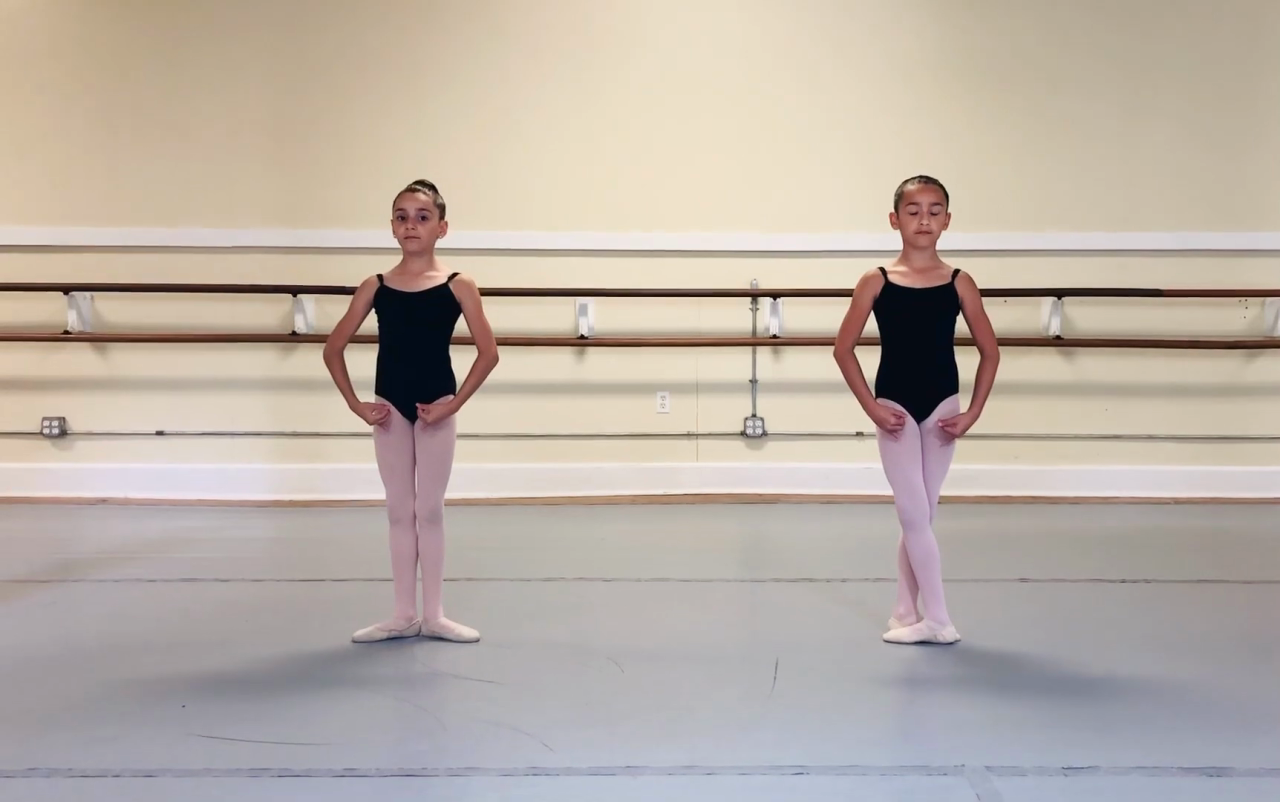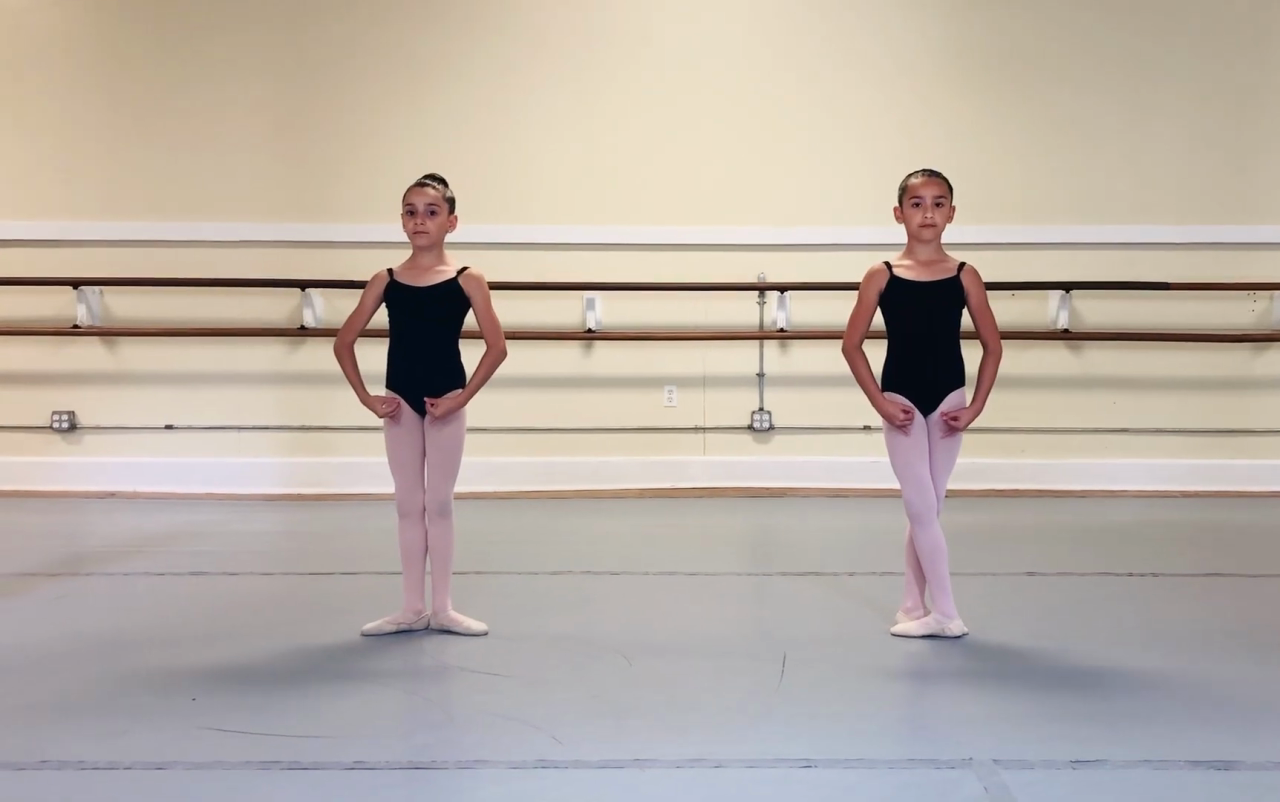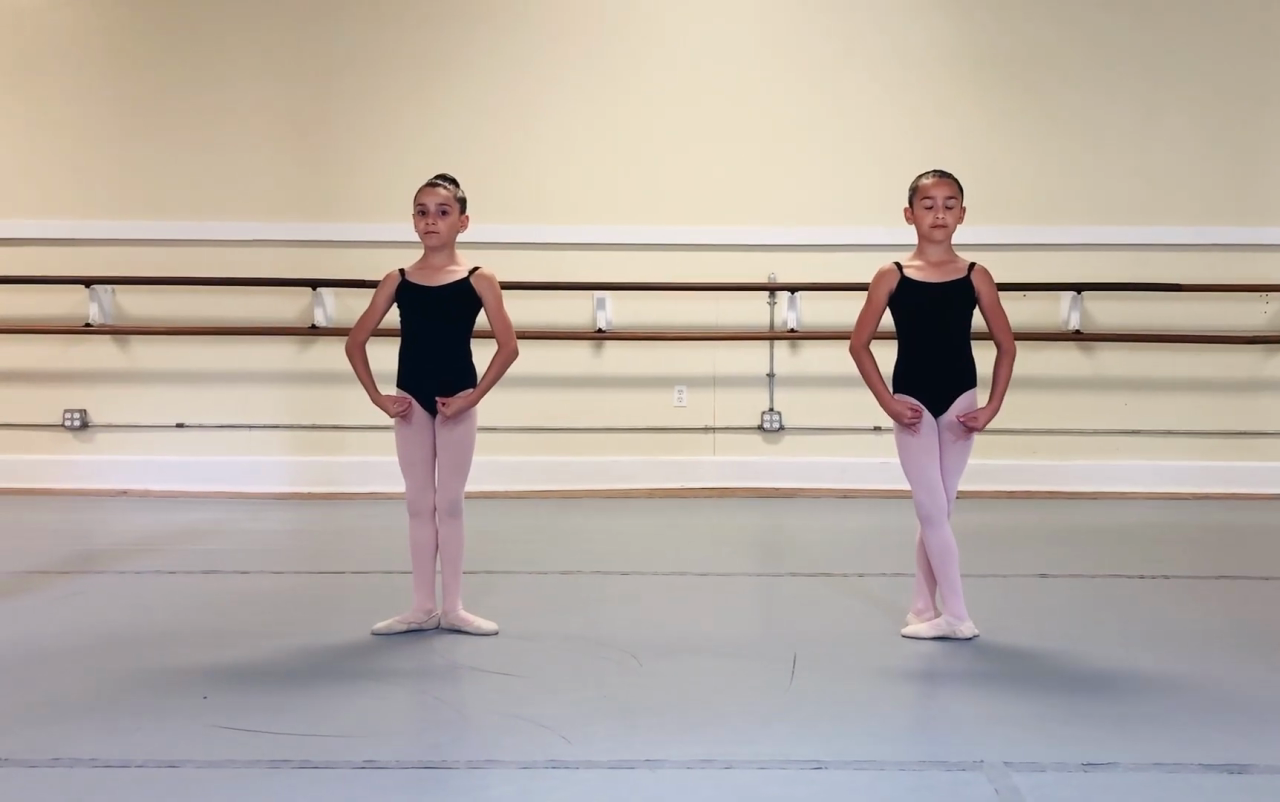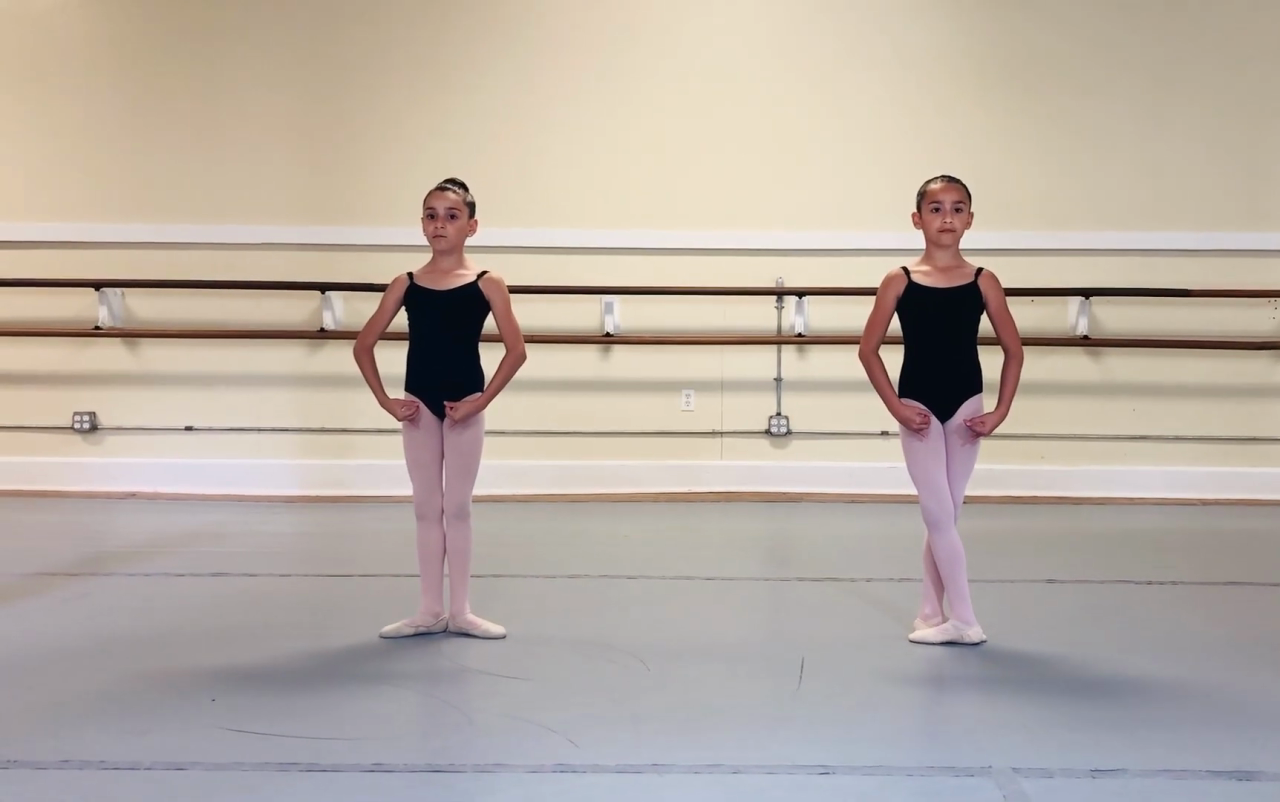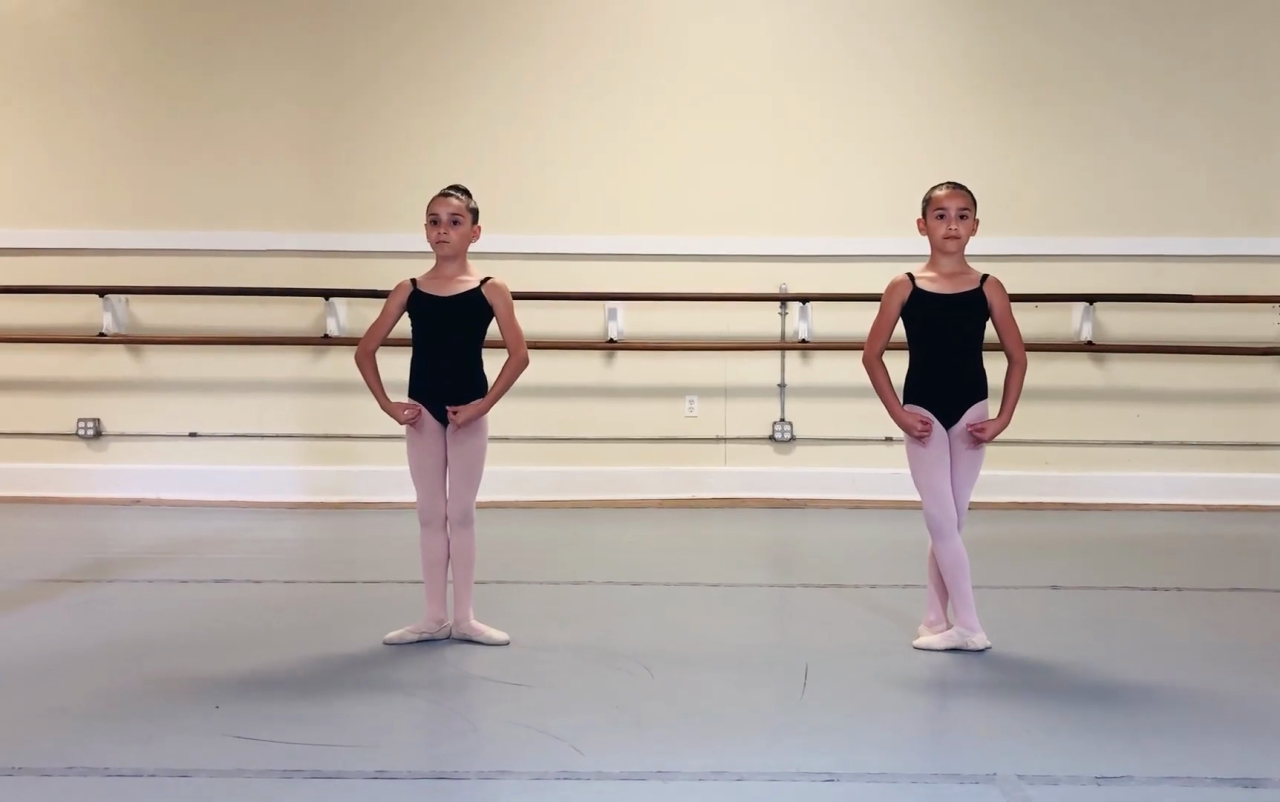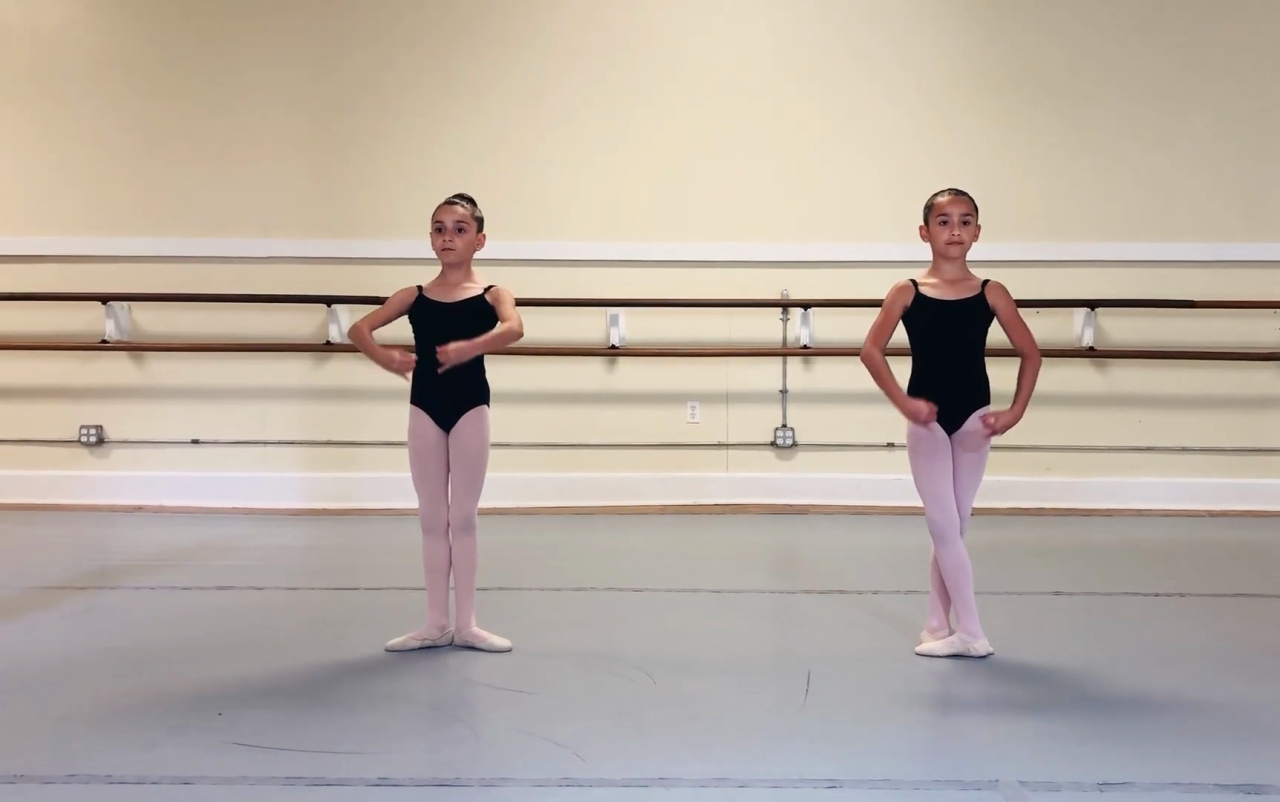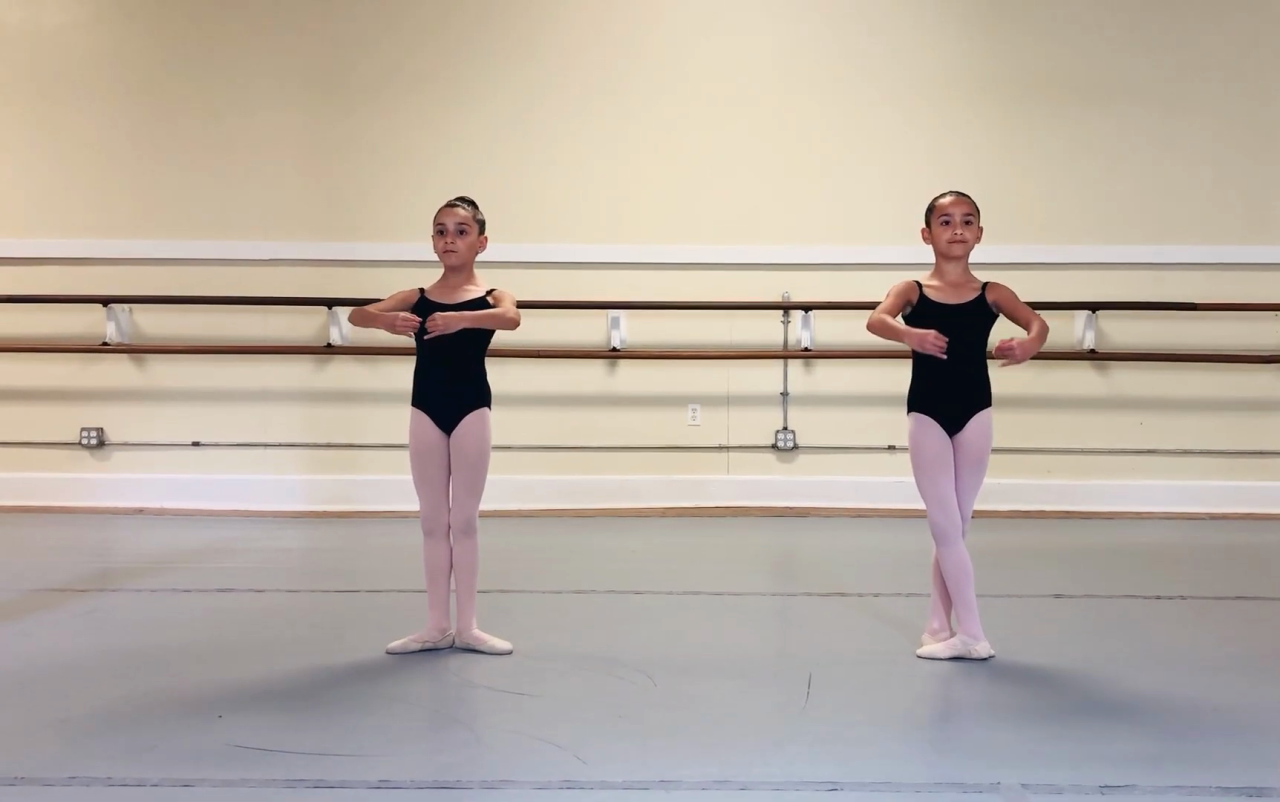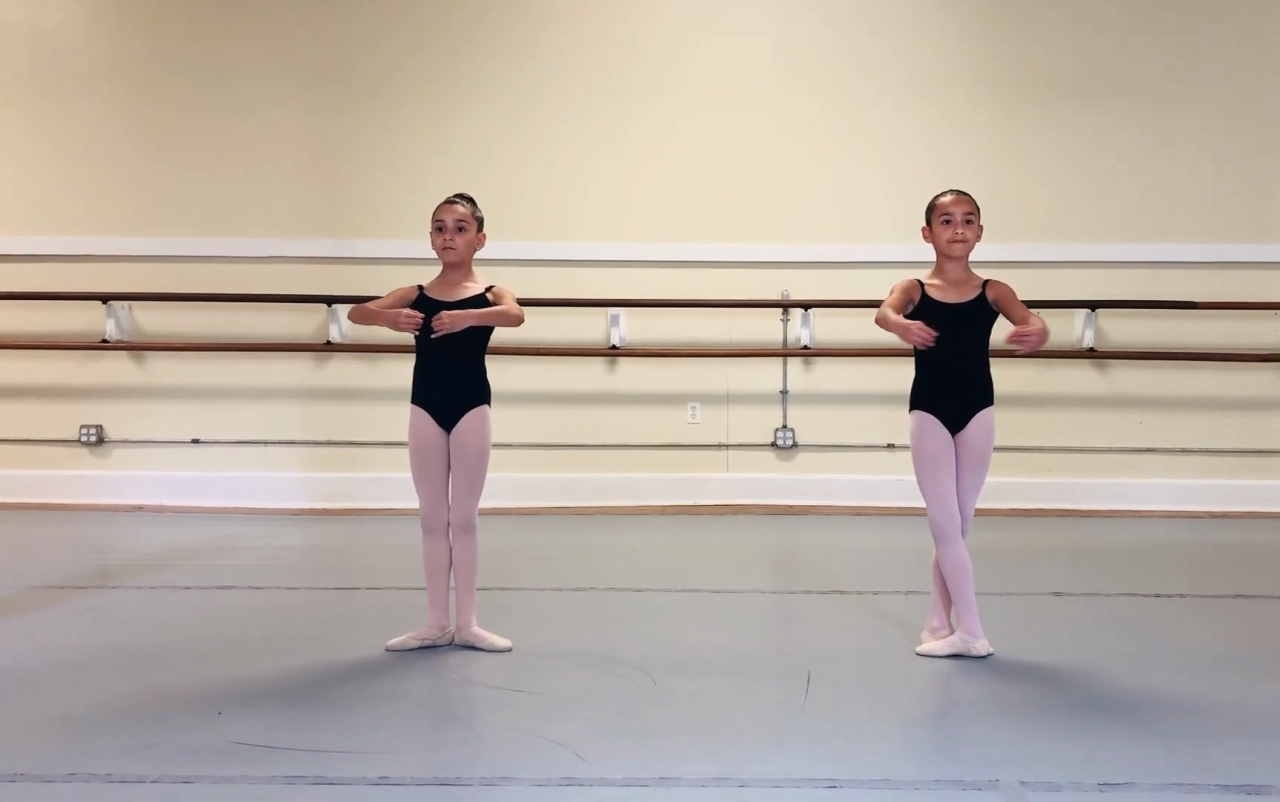
dt=0.4s
person 1, frame 1
left shoulder: (959, 282)
right shoulder: (876, 281)
left elbow: (989, 351)
right elbow: (844, 348)
left wrist: (973, 412)
right wrist: (871, 407)
left hip: (941, 406)
right hip: (896, 407)
left knee: (920, 517)
right knee: (914, 515)
left ankle: (906, 614)
right ankle: (936, 618)
person 1, frame 2
left shoulder: (965, 275)
right shoulder: (881, 276)
left elbow: (991, 345)
right elbow: (852, 344)
left wrist: (976, 406)
right wrist: (879, 402)
left hip: (948, 400)
right hip: (902, 400)
left knee: (928, 510)
right knee: (921, 509)
left ankle: (914, 608)
right ankle: (945, 613)
person 1, frame 3
left shoulder: (975, 276)
right shoulder: (891, 276)
left elbow: (1006, 345)
right elbow: (859, 343)
left wrist: (993, 405)
right wrist: (887, 402)
left hip: (960, 401)
right hip: (912, 402)
left knee: (939, 512)
right knee: (931, 510)
left ankle: (923, 609)
right ankle: (955, 614)
person 1, frame 4
left shoulder: (983, 281)
right shoulder: (899, 281)
left elbow: (1013, 349)
right elbow: (868, 348)
left wrist: (1001, 410)
right wrist: (895, 407)
left hip: (965, 405)
right hip: (919, 406)
left knee: (946, 516)
right knee: (937, 515)
left ankle: (931, 614)
right ankle: (963, 619)
person 1, frame 5
left shoulder: (988, 288)
right shoulder: (903, 287)
left elbow: (1016, 357)
right elbow: (872, 354)
left wrist: (1003, 417)
right wrist: (897, 414)
left hip: (970, 411)
right hip: (923, 411)
left knee: (951, 522)
right knee: (941, 521)
left ankle: (935, 620)
right ankle: (968, 625)
person 1, frame 6
left shoulder: (991, 293)
right shoulder: (906, 293)
left elbow: (1030, 354)
right elbow: (871, 350)
left wrist: (1016, 410)
right wrist: (902, 402)
left hip: (974, 416)
right hip: (928, 417)
left knee: (954, 527)
right knee: (943, 526)
left ankle: (938, 626)
right ankle: (970, 631)
person 1, frame 7
left shoulder: (992, 294)
right shoulder: (911, 291)
left elbow: (1038, 323)
right elbow: (876, 320)
left wrist: (1029, 344)
right wrist: (910, 335)
left hip: (975, 415)
right hip: (927, 414)
left knee: (955, 528)
right knee: (946, 526)
left ankle: (939, 628)
right ankle: (971, 634)
person 1, frame 8
left shoulder: (992, 291)
right shoulder: (912, 288)
left elbow: (1032, 322)
right elbow: (884, 313)
left wrist: (1034, 334)
right wrist: (902, 326)
left hip: (976, 412)
right hip: (928, 413)
left knee: (957, 526)
right knee: (945, 525)
left ankle: (939, 625)
right ankle: (969, 631)
person 2, frame 1
left shoulder: (458, 285)
right shoulder: (376, 286)
left elbow: (488, 353)
right elbow: (333, 348)
left wrist: (455, 403)
right wrist: (356, 404)
left hip: (436, 409)
right hip: (390, 409)
left knee: (430, 511)
right knee: (399, 512)
left ankle: (433, 614)
right ankle: (404, 614)
person 2, frame 2
left shoulder: (468, 280)
right shoulder: (385, 281)
left elbow: (497, 347)
right elbow: (343, 342)
left wrist: (464, 396)
right wrist: (367, 398)
left hip: (445, 403)
right hip: (400, 403)
left knee: (440, 504)
right knee: (408, 505)
left ankle: (442, 607)
right ankle: (413, 607)
person 2, frame 3
left shoulder: (479, 280)
right shoulder: (397, 281)
left elbow: (508, 346)
right elbow: (355, 342)
left wrist: (475, 396)
right wrist: (377, 397)
left hip: (456, 401)
right hip: (411, 402)
left knee: (450, 503)
right knee: (419, 504)
left ankle: (452, 607)
right ankle: (423, 606)
person 2, frame 4
left shoulder: (487, 284)
right shoulder: (405, 284)
left elbow: (516, 350)
right elbow: (363, 345)
left wrist: (483, 399)
right wrist: (385, 400)
left hip: (464, 405)
right hip: (418, 404)
left knee: (458, 507)
right knee: (426, 507)
left ankle: (460, 610)
right ankle: (430, 609)
person 2, frame 5
left shoulder: (491, 290)
right shoulder: (409, 290)
left elbow: (519, 354)
right elbow: (365, 350)
left wrist: (485, 403)
right wrist: (387, 403)
left hip: (468, 410)
right hip: (422, 410)
left knee: (462, 513)
right knee: (430, 513)
left ankle: (464, 617)
right ankle: (435, 616)
person 2, frame 6
left shoulder: (492, 295)
right shoulder: (414, 296)
left elbow: (514, 328)
right elbow: (358, 328)
left wrist: (471, 347)
right wrist: (382, 354)
left hip: (470, 409)
right hip: (424, 410)
left knee: (464, 519)
right knee: (432, 519)
left ankle: (466, 623)
right ankle: (436, 623)
person 2, frame 7
left shoulder: (492, 297)
right shoulder: (416, 298)
left elbow: (511, 318)
right elbow: (357, 314)
left wrist: (461, 319)
right wrist: (387, 319)
left hip: (471, 411)
right hip: (426, 412)
left knee: (465, 521)
right knee: (433, 522)
left ankle: (467, 626)
right ankle: (437, 625)
person 2, frame 8
left shoulder: (490, 295)
right shoulder: (414, 295)
left elbow: (516, 315)
right elbow: (356, 312)
left wrist: (468, 317)
right wrist: (387, 317)
left hip: (471, 409)
right hip: (425, 409)
left knee: (464, 518)
right knee: (432, 519)
left ankle: (467, 623)
right ankle: (436, 623)
